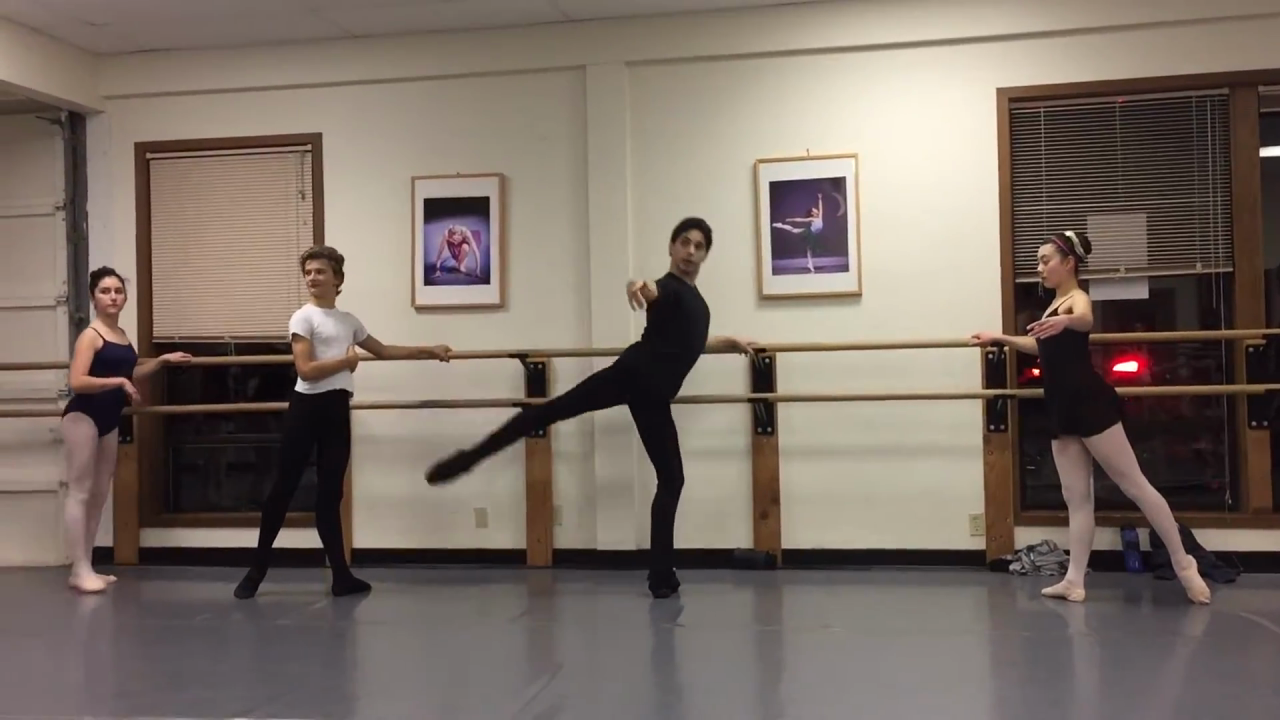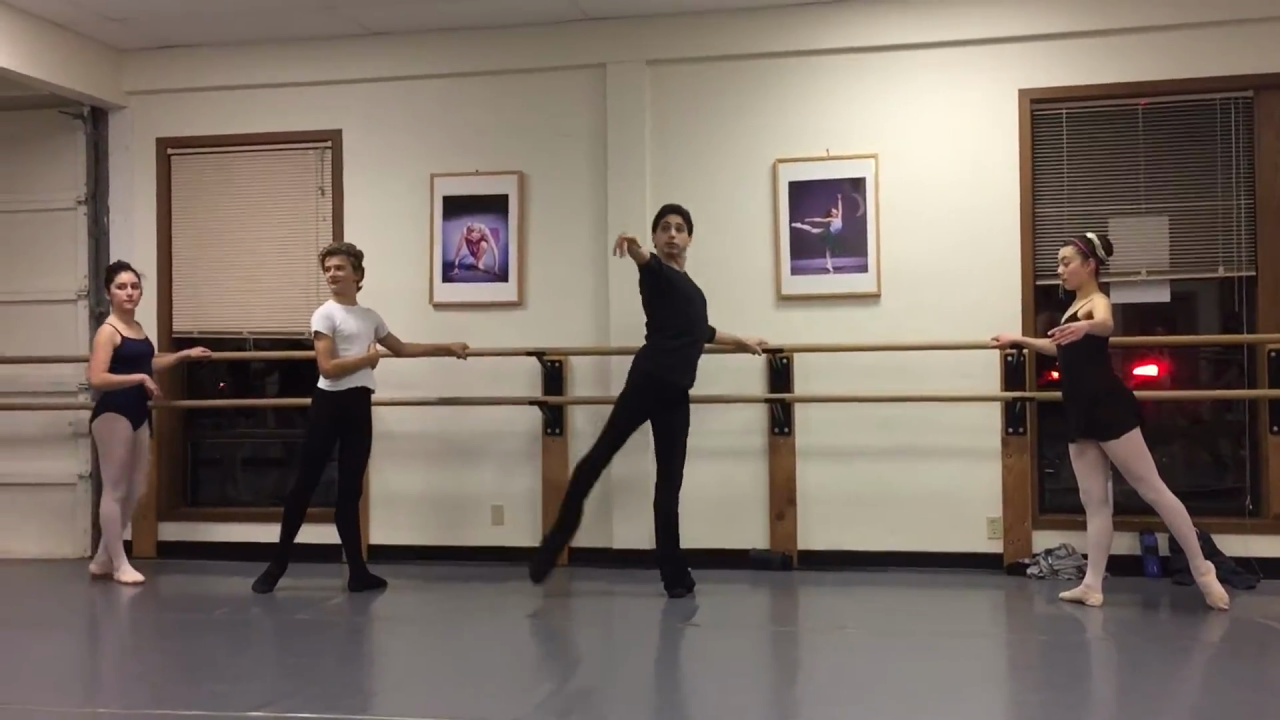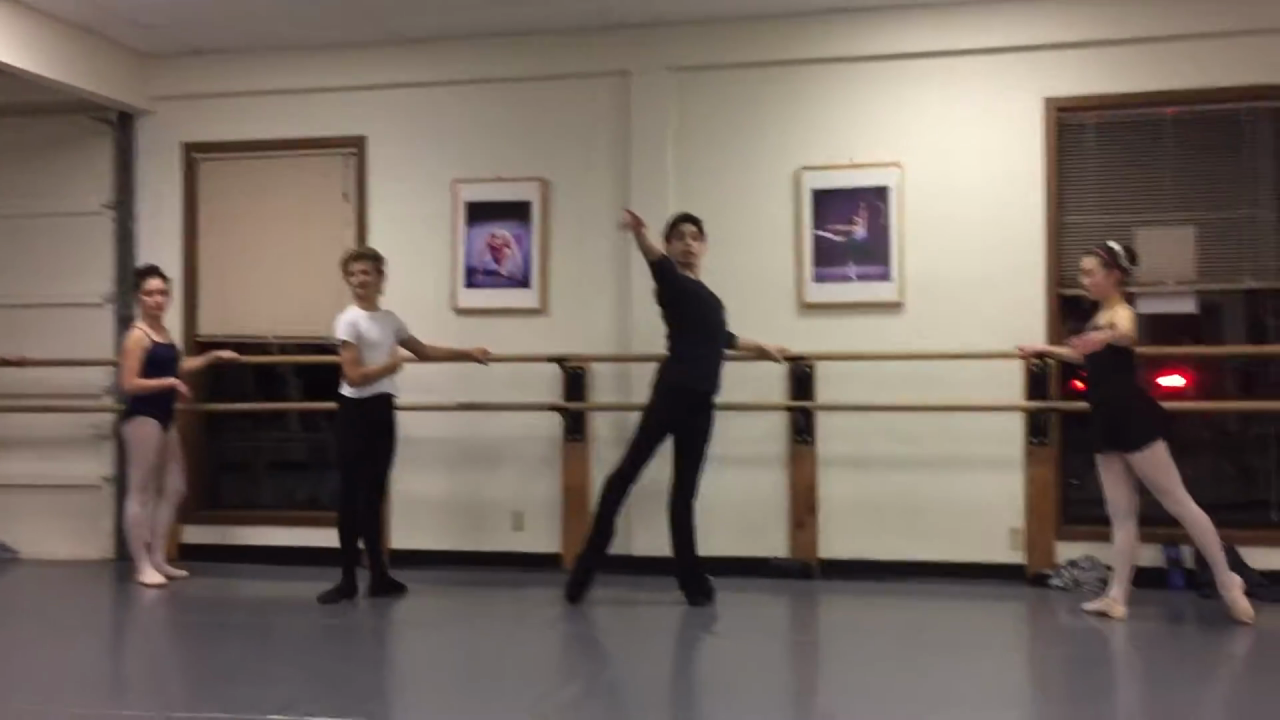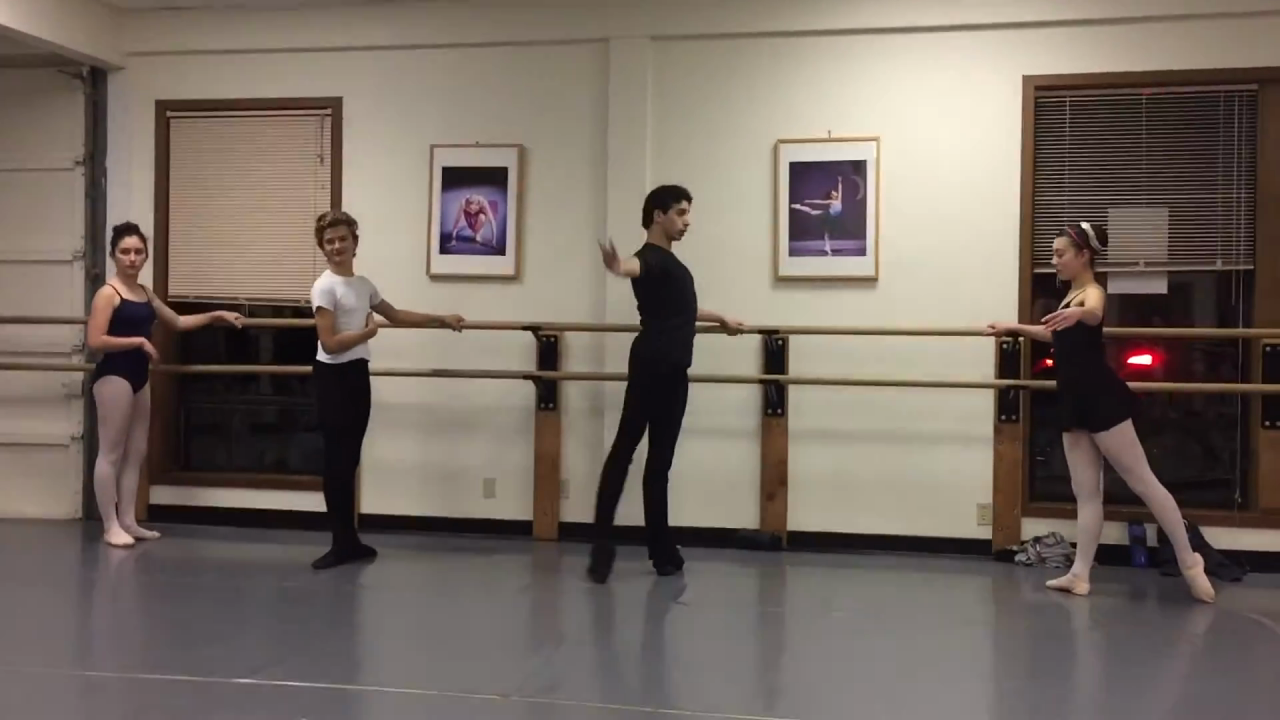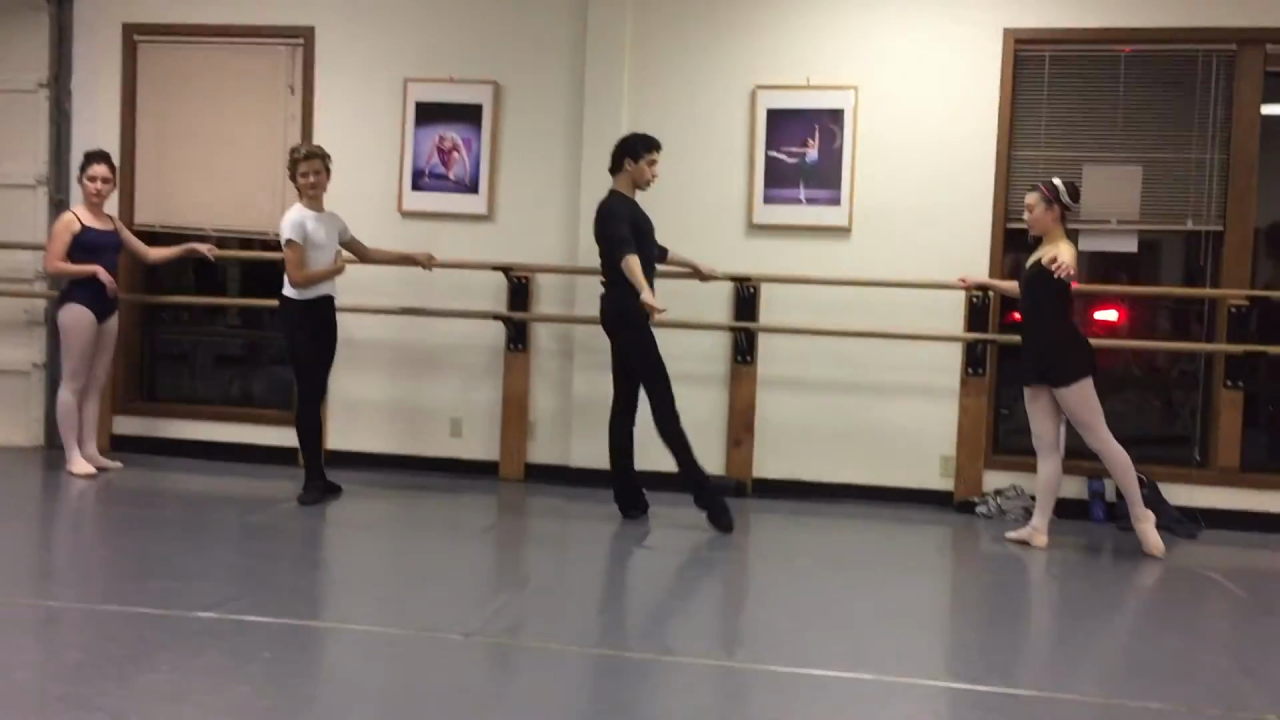
dt=0.3s
person 1, frame 1
left shoulder: (697, 301)
right shoulder: (670, 287)
right elbow: (652, 293)
left wrist: (730, 341)
right wrist: (641, 287)
left hip: (653, 396)
right hip: (631, 376)
left knee: (671, 479)
right knee: (548, 412)
left ankle: (661, 575)
right ankle: (469, 458)
person 1, frame 2
left shoulder: (688, 286)
right shoulder: (656, 272)
left elbow: (697, 330)
right elbow: (645, 258)
left wrist: (739, 340)
right wrist: (634, 246)
left hip: (675, 390)
right hip: (650, 379)
left knee: (669, 480)
right knee: (602, 452)
left ankle: (673, 572)
right ankle: (555, 542)
person 1, frame 3
left shoulder: (704, 294)
right shoulder: (671, 281)
left elbow: (718, 337)
right elbow: (656, 260)
left wrist: (760, 347)
right wrist: (640, 236)
left hip: (699, 399)
right hip: (676, 390)
left knee: (685, 488)
right knee: (631, 466)
left ankle: (691, 580)
right ankle: (590, 559)
person 1, frame 4
left shoulder: (669, 261)
right shoulder: (652, 255)
right elbow: (637, 266)
left wrist: (720, 319)
right wrist: (621, 266)
left hip: (673, 369)
right hip: (653, 364)
left knee: (660, 458)
right knee: (625, 447)
left ankle: (660, 550)
right ankle: (603, 544)
person 1, frame 5
left shoulder: (629, 208)
right shoulder: (614, 209)
left elbow: (652, 250)
right elbow: (627, 253)
left wrist: (693, 265)
right wrist: (644, 292)
left hip: (629, 315)
right hip: (625, 315)
left knee: (626, 402)
right knee: (661, 396)
left ankle: (629, 496)
right ankle: (701, 491)
person 2, frame 1
left shoulder: (1077, 298)
right shoulder: (1056, 304)
left elbow: (1086, 321)
right elbow: (1041, 345)
left wrist: (1065, 321)
right wrist: (998, 338)
left hip: (1090, 404)
right hip: (1063, 409)
left knee: (1135, 485)
right knee: (1076, 498)
left ankle: (1183, 563)
right ankle: (1074, 581)
person 2, frame 2
left shoulder: (1097, 302)
right shoulder: (1075, 307)
left elbow: (1106, 325)
right elbow: (1060, 347)
left wrist: (1086, 327)
right wrist: (1018, 340)
left hip: (1108, 408)
right hip: (1081, 412)
left knee: (1152, 489)
right knee: (1094, 502)
left ankle: (1201, 568)
right ankle: (1092, 585)
person 2, frame 3
left shoulder: (1121, 312)
right shoulder: (1101, 316)
left elbow: (1127, 336)
right elbow: (1085, 356)
left wrist: (1107, 336)
right wrist: (1042, 349)
left hip: (1134, 420)
right hip: (1108, 423)
left knee: (1178, 502)
right knee: (1120, 514)
left ankle: (1227, 581)
right ankle: (1116, 597)
person 2, frame 4
left shoulder: (1091, 294)
right shoulder: (1072, 296)
left elbow: (1093, 314)
right elbow: (1058, 334)
left wrist: (1080, 312)
right wrist: (1014, 327)
left hip: (1102, 399)
right hip: (1076, 403)
left knee: (1142, 481)
right knee: (1085, 493)
left ankle: (1188, 561)
right ankle: (1080, 574)
person 2, frame 5
left shoulder: (1061, 249)
right shoulder: (1040, 252)
left elbow: (1067, 265)
left wrist: (1067, 267)
right wrist: (983, 282)
left hip: (1065, 355)
right hip: (1039, 358)
left knee: (1099, 439)
right knee: (1045, 447)
left ankle: (1141, 517)
right ankle: (1038, 526)
person 3, frame 1
left shoulder: (349, 320)
right shoulder: (303, 318)
left elbow: (383, 351)
right elbow: (306, 370)
left wrist: (428, 351)
right wrist: (346, 361)
left hip: (337, 409)
right hip: (307, 407)
left knee: (331, 494)
right knee: (284, 487)
left ankle: (341, 576)
right ankle: (258, 568)
person 3, frame 2
left shoulder: (369, 316)
right shoulder: (325, 315)
left elbow: (401, 348)
right elbow: (328, 368)
left wrist: (446, 348)
right wrist: (368, 358)
left hip: (359, 405)
right hip: (330, 403)
left knee: (351, 490)
right knee: (306, 483)
left ankle: (357, 571)
right ankle: (279, 561)
person 3, frame 3
left shoulder: (389, 319)
right shoulder: (348, 321)
left elbow: (424, 350)
right elbow: (353, 376)
left wrist: (468, 352)
right wrist: (391, 364)
left hip: (382, 409)
right hip: (355, 410)
left knee: (375, 494)
right knee: (352, 494)
left ankle: (379, 576)
right ankle: (348, 578)
person 3, frame 4
left shoulder: (364, 284)
right shoulder: (325, 287)
left elbow: (397, 315)
right elbow: (330, 343)
left wrist: (442, 319)
right wrist: (368, 331)
left hip: (357, 374)
right hip: (333, 376)
left knee: (349, 459)
right knee: (337, 459)
left ankle: (348, 540)
right ankle: (342, 543)
person 3, frame 5
left shoulder: (333, 220)
right shoulder: (295, 220)
left elbow: (367, 254)
right elbow: (297, 277)
left wrist: (412, 257)
right wrist: (336, 268)
left hip: (324, 309)
right hip: (300, 311)
left knee: (316, 394)
right knee: (309, 393)
left ankle: (316, 477)
right ankle: (315, 477)
person 4, frame 1
left shoulder: (122, 337)
right shoulder: (90, 335)
right elbow: (76, 381)
left wrist: (164, 360)
right wrist: (119, 382)
left hip: (109, 422)
right hip: (83, 416)
left knee: (99, 495)
right knee: (80, 492)
left ankle: (81, 571)
right ankle: (82, 568)
person 4, frame 2
left shoulder: (137, 328)
right shoulder: (108, 332)
right elbow: (97, 379)
left wrist: (184, 355)
right wrist: (140, 379)
left hip: (138, 414)
right hip: (113, 414)
left knee: (135, 490)
right knee: (115, 490)
left ankle: (103, 559)
right ankle: (119, 563)
person 4, frame 3
left shoulder: (163, 332)
right shoulder: (136, 336)
left elbow: (175, 368)
right elbow: (129, 385)
left wrist: (213, 356)
right wrist: (171, 383)
left hip: (164, 417)
right hip: (142, 418)
left knee: (175, 489)
right knee: (140, 493)
left ankle: (157, 558)
right ankle: (142, 565)
person 4, frame 4
left shoulder: (145, 293)
right shoulder: (108, 293)
left elbow: (177, 322)
right elbow: (95, 340)
left wrist: (215, 315)
right wrist: (139, 341)
left hip: (139, 377)
right hip: (114, 376)
left knee: (136, 452)
right knee: (111, 453)
left ankle: (128, 521)
right ankle: (111, 527)
person 4, frame 5
left shoulder: (113, 224)
right shoulder: (69, 220)
left elbow: (149, 255)
right elbow: (51, 265)
left wrist: (188, 248)
right wrist: (94, 269)
left hip: (107, 307)
right hip: (78, 304)
left knee: (96, 382)
right knee: (73, 382)
left ankle: (90, 451)
right ankle: (72, 456)
